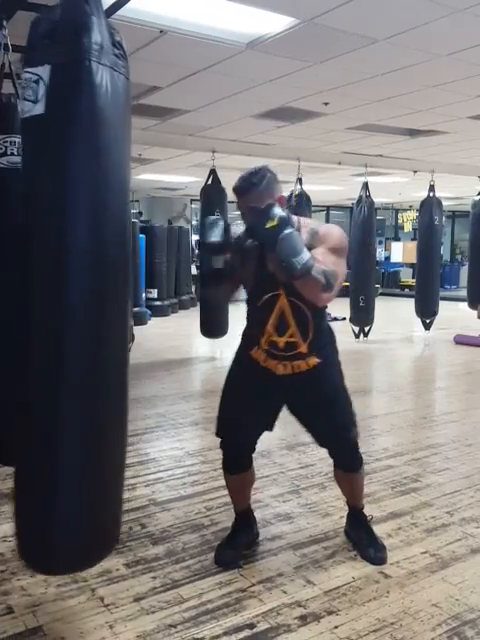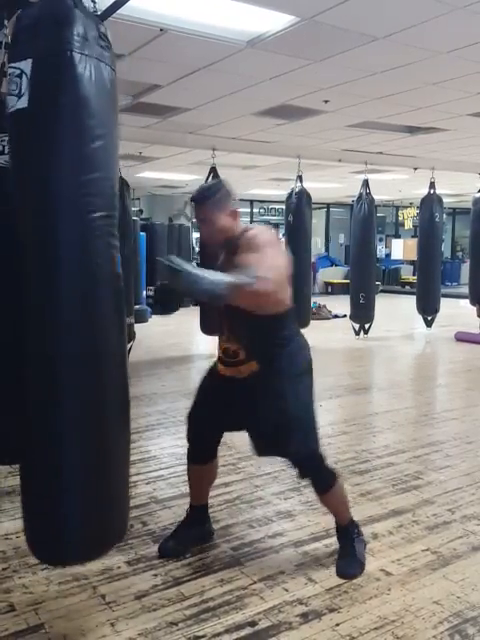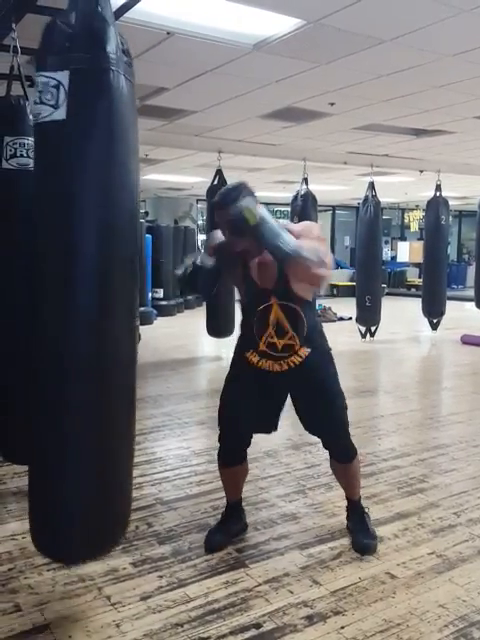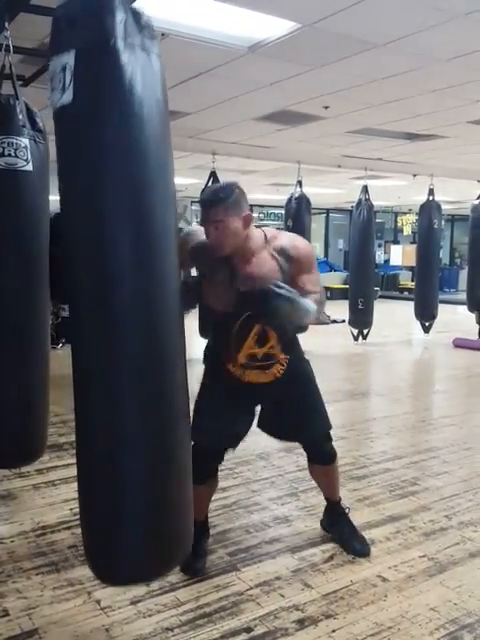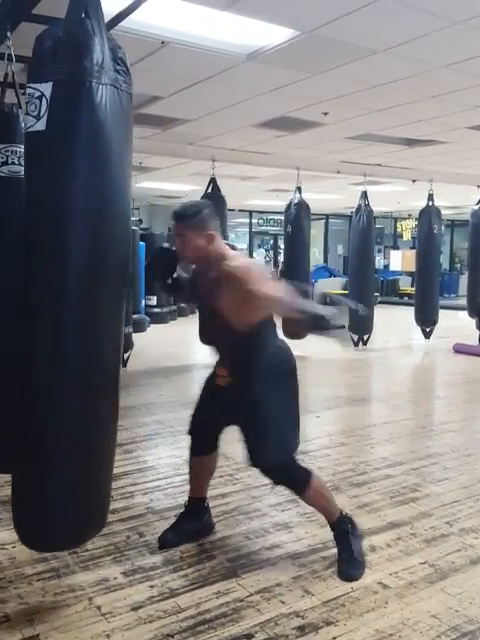
dt=1s
person 1, frame 1
left shoulder: (325, 235)
right shoulder: (247, 241)
left elbow: (321, 292)
right elbow: (217, 295)
left wrist: (284, 237)
left hip: (311, 360)
right hip: (257, 361)
left knee: (344, 448)
right knee: (235, 445)
left ankle: (357, 521)
right ankle: (243, 526)
person 1, frame 2
left shoulder: (259, 241)
right shoulder: (230, 248)
left elbow: (259, 290)
right elbow: (221, 292)
left wrist: (189, 277)
right wrist: (187, 280)
left hip: (279, 366)
right hip: (236, 364)
left knee: (306, 458)
right knee: (201, 435)
left ankle: (349, 533)
right ankle: (197, 522)
person 1, frame 3
left shoulder: (303, 233)
right shoulder: (226, 248)
left elbow: (316, 273)
left wrist: (265, 228)
left hip: (307, 356)
right hip: (253, 359)
left knee: (337, 439)
right knee: (231, 440)
left ankle: (357, 513)
right ankle: (233, 515)
person 1, frame 4
left shoulder: (292, 250)
right shoulder: (202, 248)
left elbow: (316, 305)
left wrist: (294, 305)
left hip: (284, 364)
right hip: (227, 372)
left knee: (318, 443)
right knee: (206, 452)
left ankle: (335, 516)
right ankle: (198, 533)
person 1, frame 5
left shoulder: (237, 270)
right shoulder: (206, 266)
left elbow: (276, 296)
right elbow: (204, 298)
left wrist: (317, 313)
right wrist: (170, 275)
left hip: (266, 373)
right hip: (232, 369)
left knee: (277, 465)
right knee: (201, 433)
left ankle: (345, 530)
right ankle: (197, 514)
